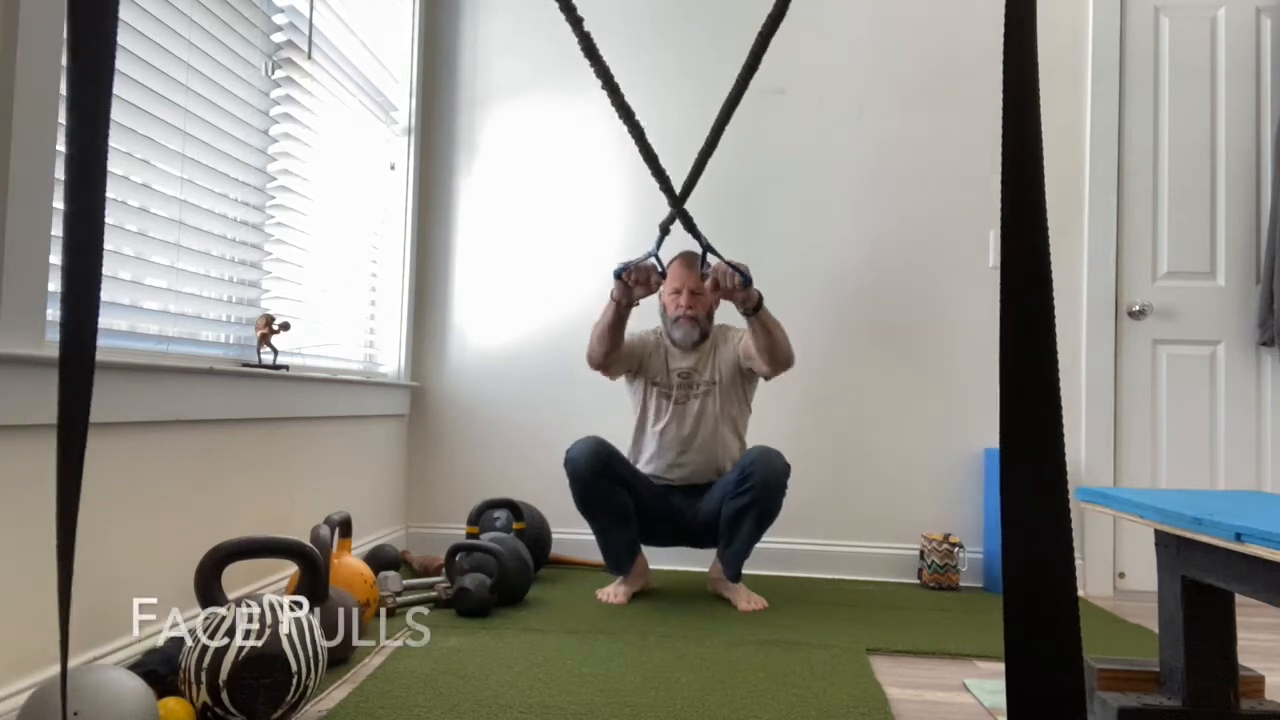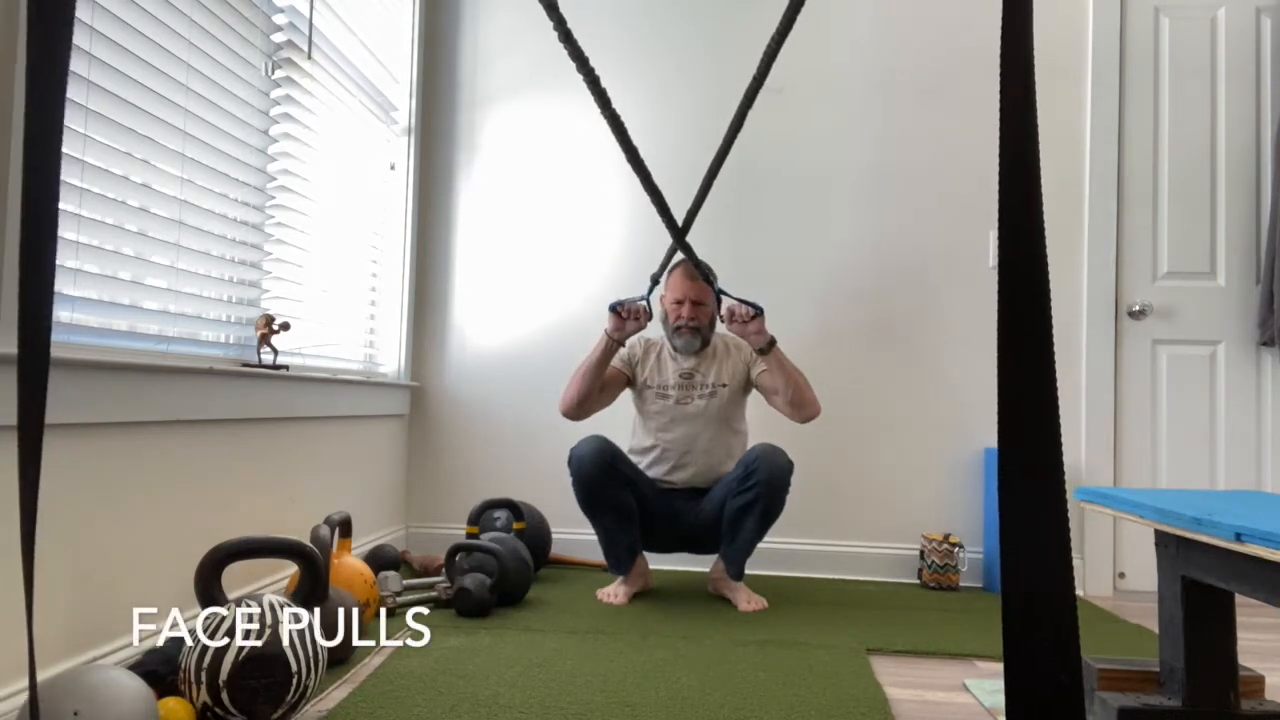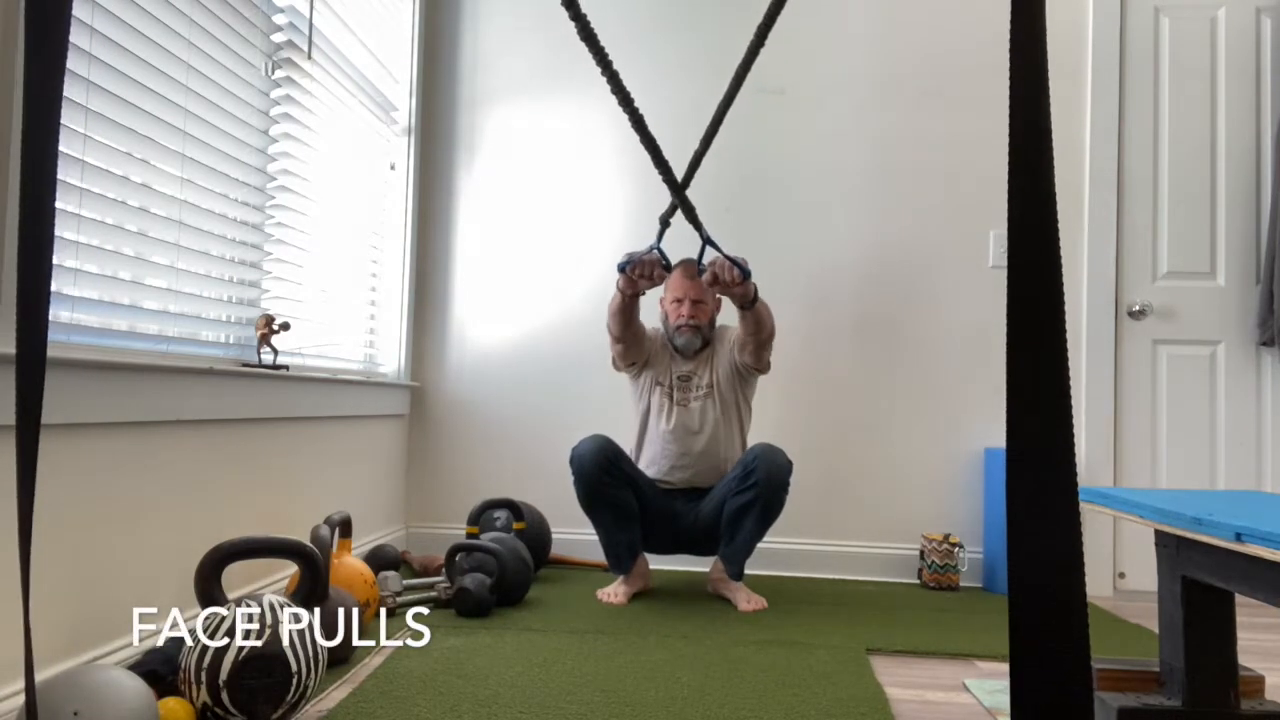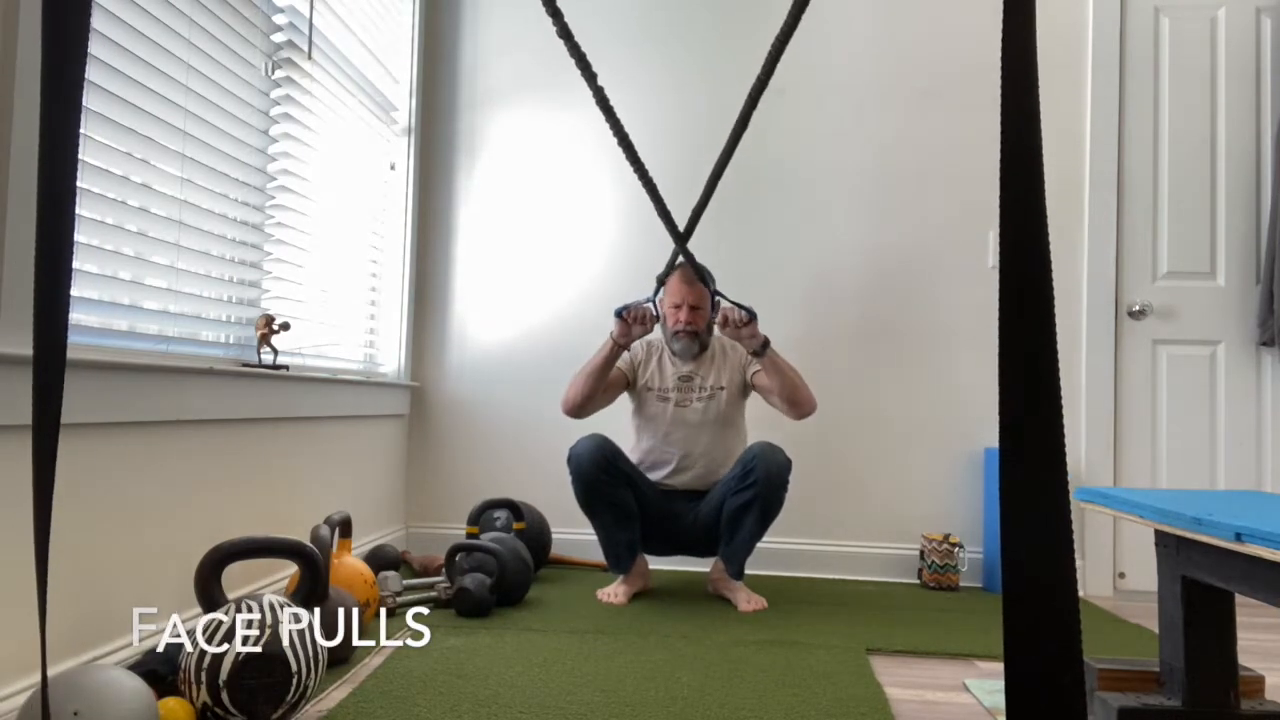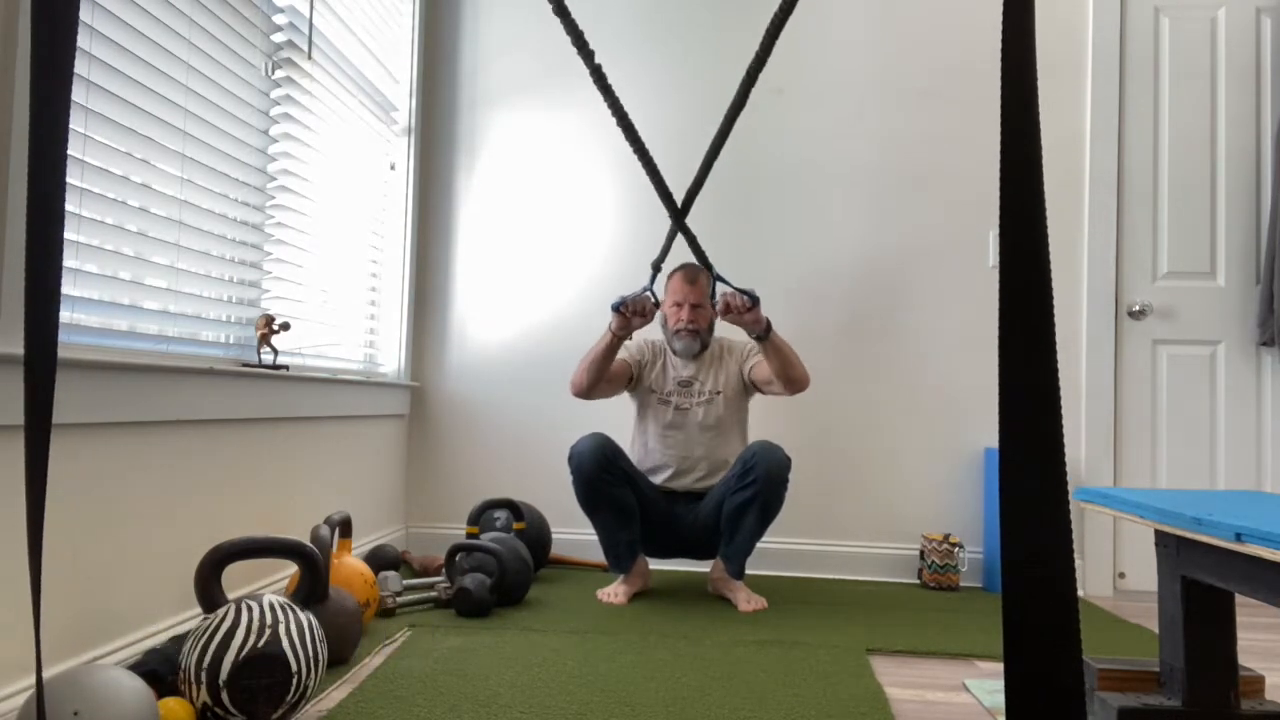
dt=1s
person 1, frame 1
left shoulder: (734, 347)
right shoulder: (643, 347)
left elbow: (780, 360)
right elbow: (599, 357)
left wrist: (750, 303)
right wrist: (621, 299)
left hip: (714, 503)
right hip: (649, 501)
left knee: (768, 464)
right knee: (584, 455)
left ankle: (727, 573)
right ankle: (629, 569)
person 1, frame 2
left shoulder: (741, 354)
right shoulder: (639, 353)
left elbow: (805, 410)
right elbow: (572, 408)
left wrist: (762, 342)
right wrist: (612, 338)
left hip: (716, 509)
right hip: (651, 506)
left knee: (771, 461)
right knee: (588, 454)
left ankle: (728, 573)
right ankle: (630, 571)
person 1, frame 3
left shoulder: (735, 350)
right shoulder: (645, 350)
left elbow: (762, 333)
right elbow: (619, 328)
left wrist: (746, 296)
right wrist: (627, 289)
left hip: (715, 511)
right hip: (652, 508)
left knee: (770, 461)
right knee: (590, 452)
left ankle: (727, 573)
right ankle: (630, 571)
person 1, frame 4
left shoulder: (738, 357)
right shoulder: (639, 356)
left elbow: (802, 406)
right elbow: (573, 406)
left wrist: (757, 344)
right wrist: (617, 341)
left hip: (714, 513)
right hip: (650, 510)
left knee: (770, 459)
right knee: (588, 452)
left ankle: (728, 573)
right ankle: (630, 570)
person 1, frame 5
left shoulder: (738, 356)
right shoulder: (643, 355)
left elbow: (795, 382)
right elbow: (582, 387)
left wrist: (759, 326)
right wrist: (618, 330)
left hip: (715, 514)
right hip: (651, 511)
left knee: (770, 458)
right knee: (589, 451)
left ankle: (728, 573)
right ankle: (631, 569)
